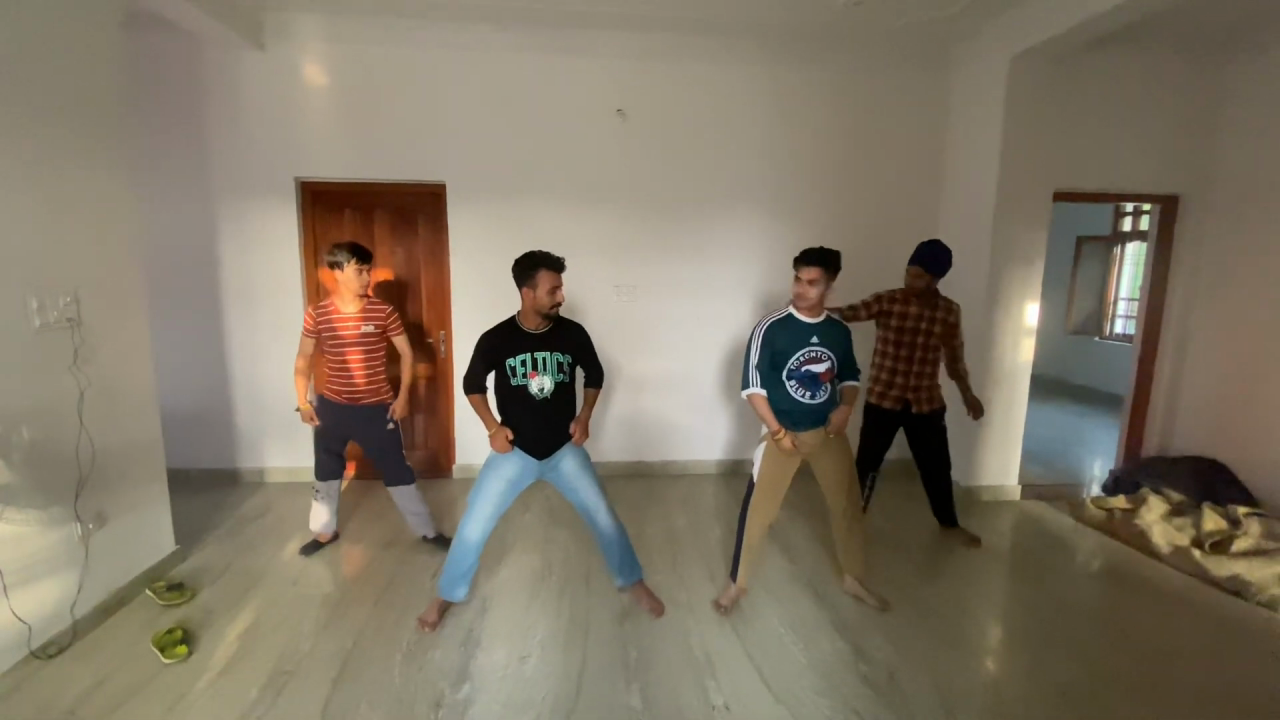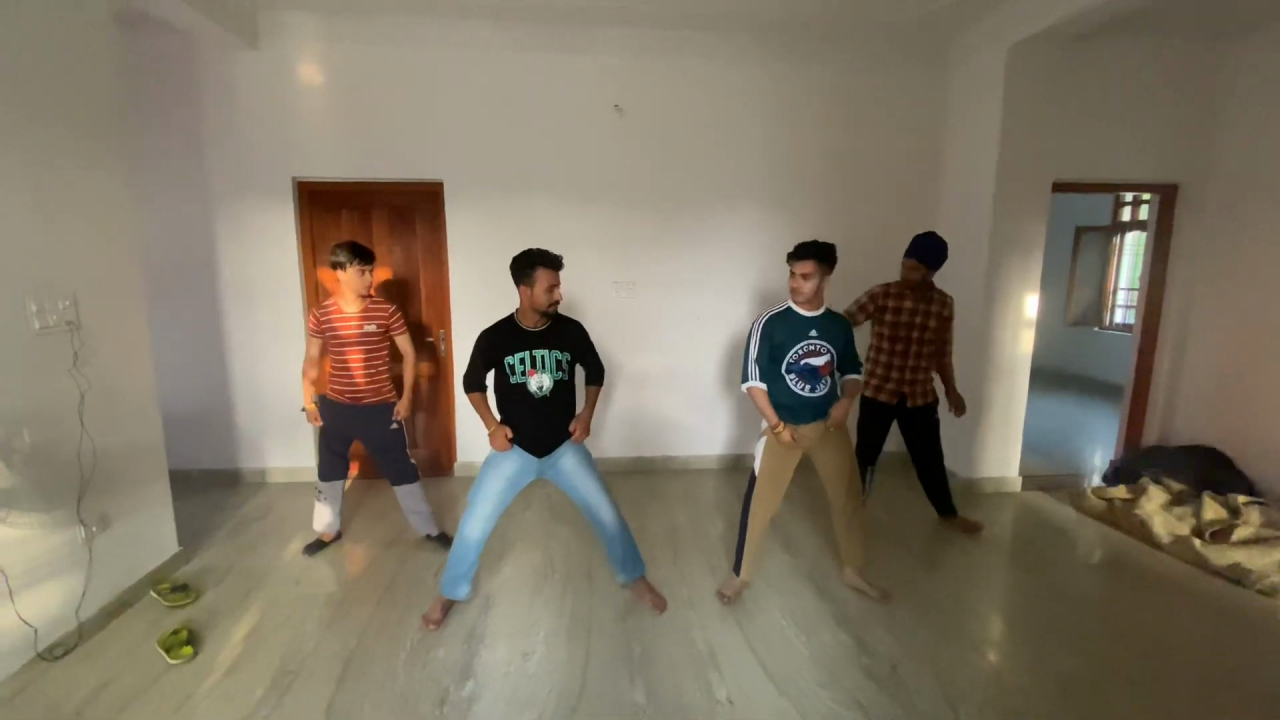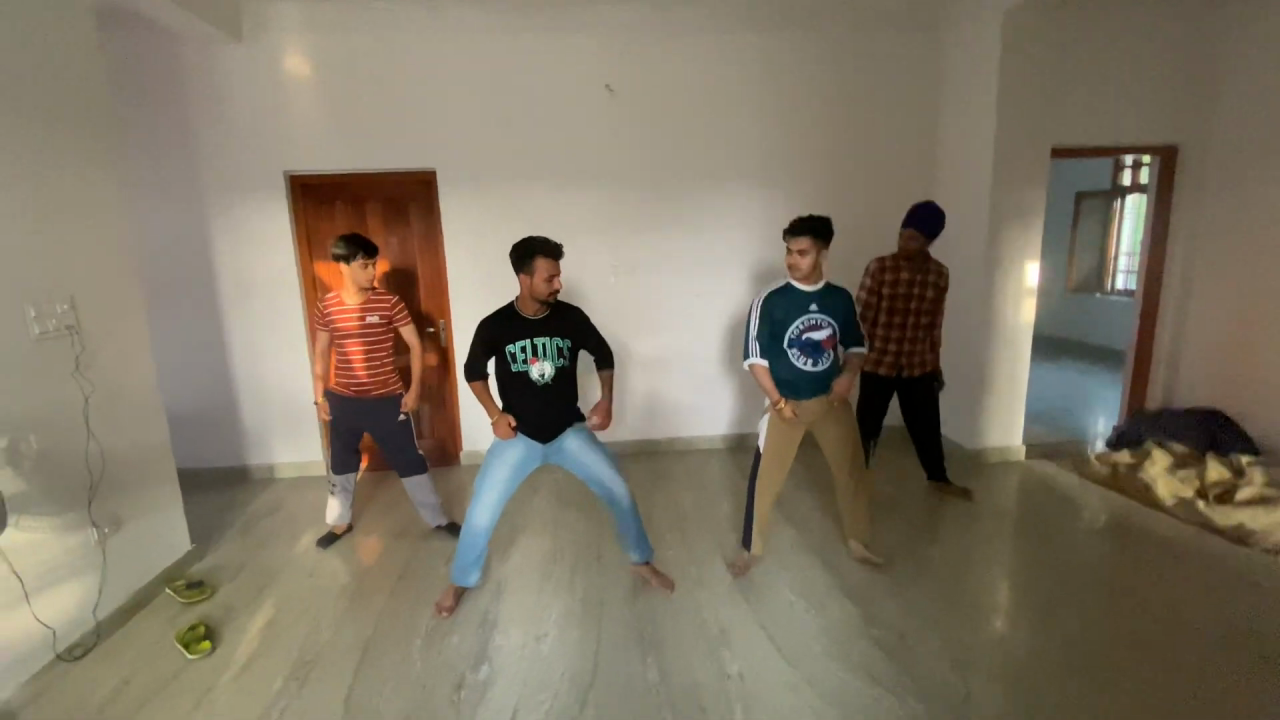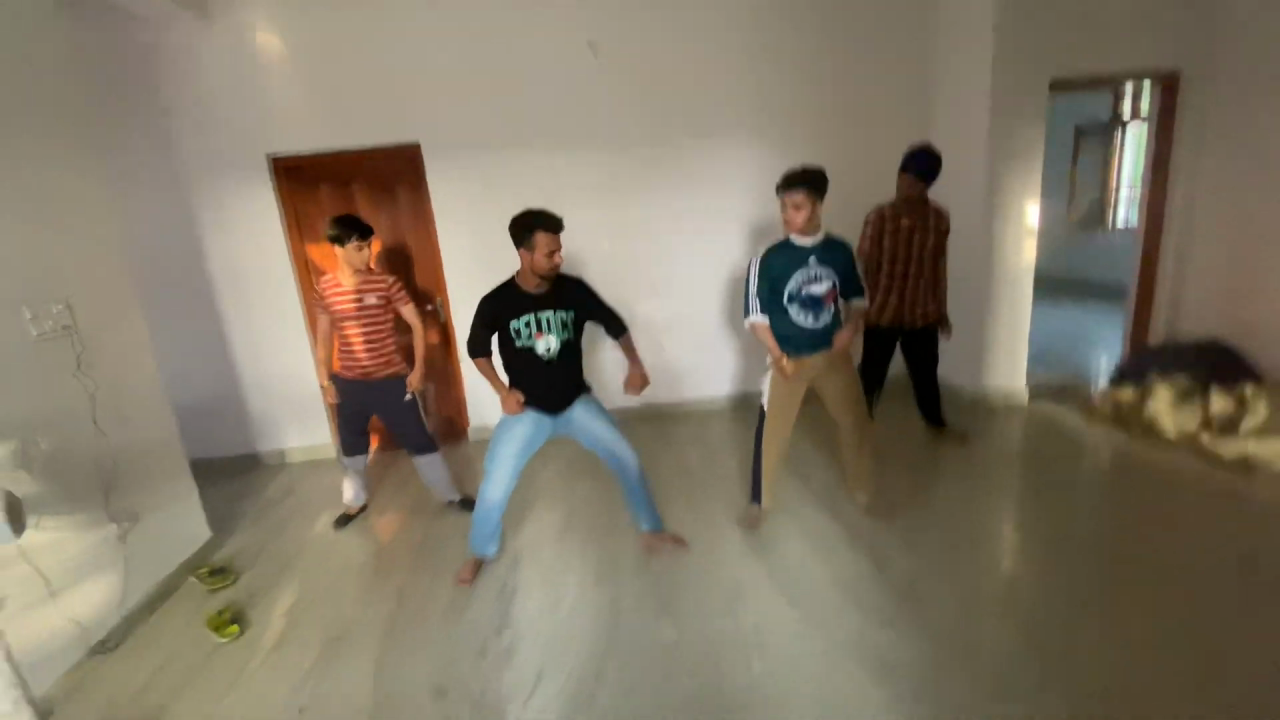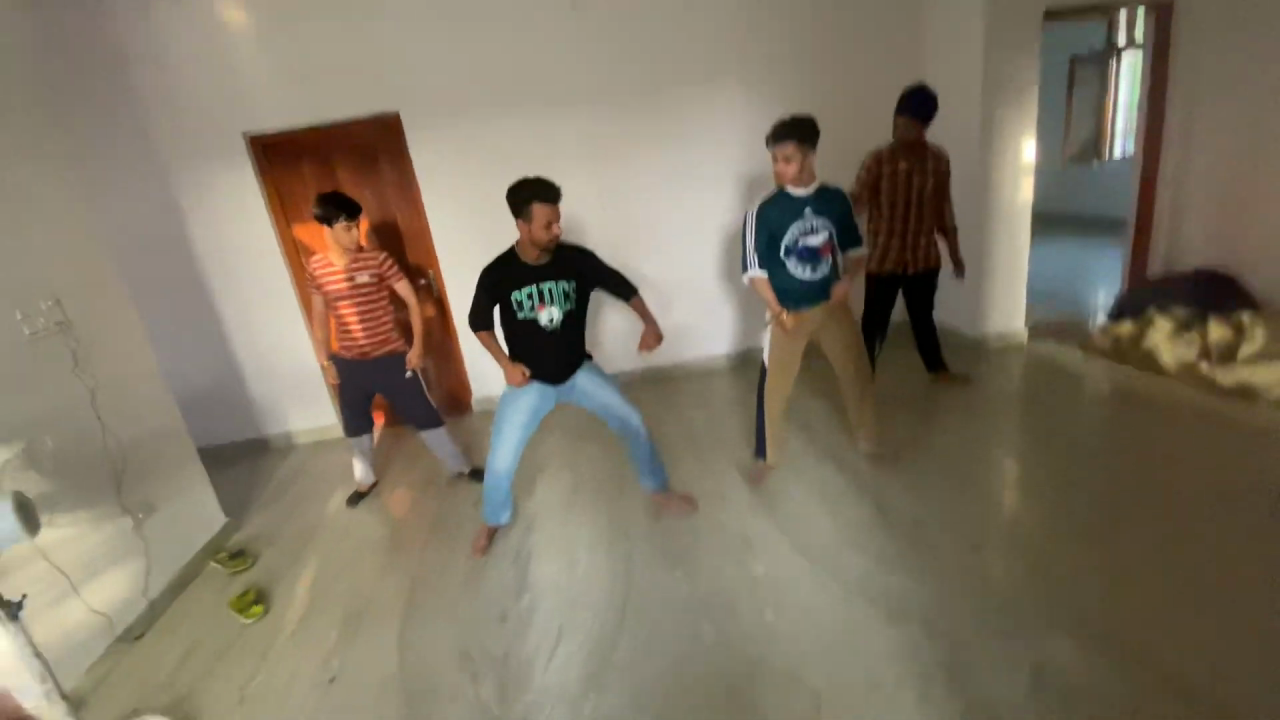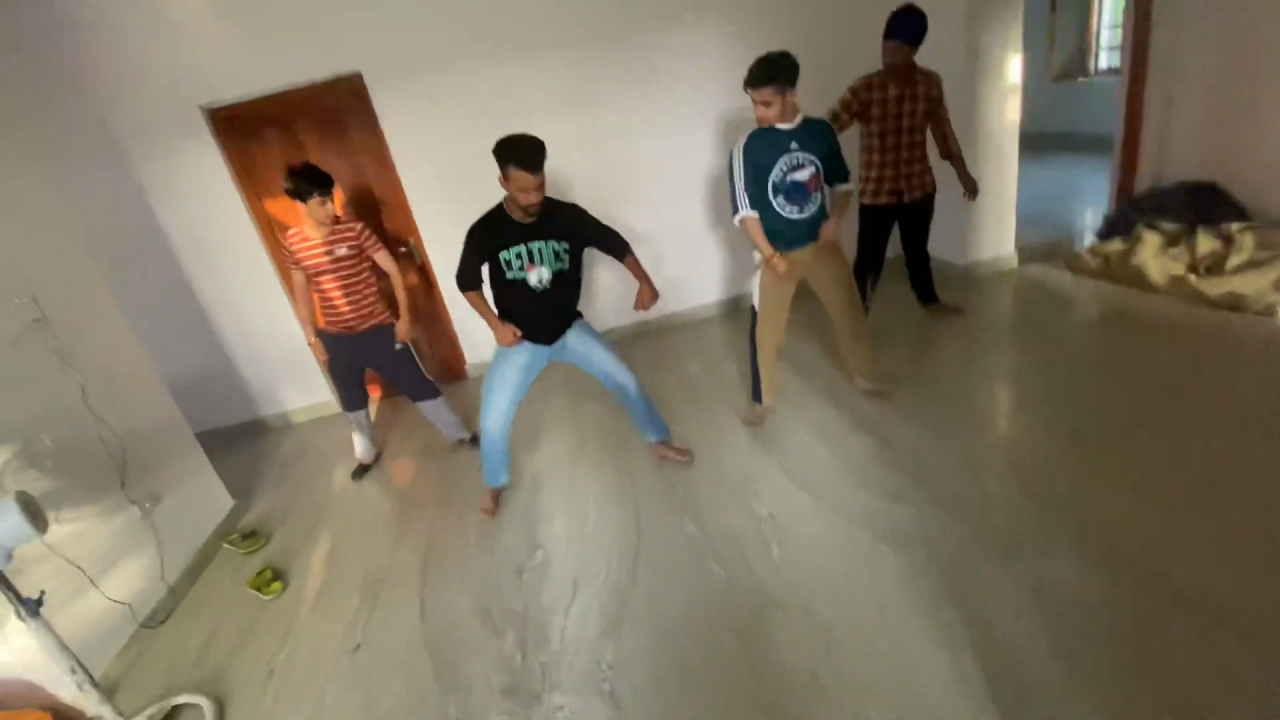
dt=0.1s
person 1, frame 1
left shoulder: (573, 334)
right shoulder: (496, 339)
left elbow: (594, 375)
right elbow: (473, 384)
left wrist: (584, 417)
right wrist: (493, 427)
left hip: (563, 449)
right hip: (514, 450)
left knee: (604, 520)
right knee: (473, 529)
left ankle: (633, 582)
right ankle: (445, 597)
person 1, frame 2
left shoulder: (570, 331)
right shoulder: (494, 338)
left elbow: (595, 373)
right elbow: (473, 383)
left wrist: (585, 415)
right wrist: (492, 425)
left hip: (563, 446)
right hip: (514, 448)
left knee: (605, 514)
right knee: (473, 528)
left ankle: (635, 579)
right ankle: (448, 595)
person 1, frame 3
left shoulder: (572, 317)
right shoulder: (495, 326)
left elbow: (604, 356)
right elbow: (474, 371)
left wrist: (606, 400)
right wrist: (495, 414)
left hip: (569, 430)
right hip: (519, 435)
left knee: (619, 492)
right knee: (480, 516)
left ankle: (642, 561)
right ankle: (460, 582)
person 1, frame 4
left shoulder: (574, 290)
right shoulder: (496, 302)
left elbow: (612, 322)
right elbow: (477, 348)
left wrist: (634, 363)
right wrist: (502, 390)
left hip: (575, 402)
right hip: (526, 409)
left knee: (626, 460)
right knee: (493, 491)
left ankle: (651, 530)
right ankle: (480, 553)
person 1, frame 5
left shoulder: (576, 259)
right shoulder: (497, 273)
left elbow: (621, 285)
right elbow: (479, 320)
left wrist: (649, 323)
right wrist: (505, 363)
left hip: (578, 370)
right hip: (530, 380)
left knee: (633, 424)
right knee: (501, 461)
left ankle: (659, 490)
right ankle: (493, 521)
person 1, frame 6
left shoulder: (567, 216)
right shoulder: (484, 231)
left elbow: (614, 243)
right elbow: (467, 281)
left wrist: (644, 281)
right wrist: (495, 323)
left hip: (569, 329)
right hip: (520, 340)
left knee: (627, 382)
right knee: (493, 423)
left ankle: (659, 442)
right ankle: (496, 485)
person 2, frame 1
left shoulder: (840, 332)
right shoulder: (770, 328)
left elbow: (850, 377)
right elbow: (753, 386)
left wrist: (845, 407)
right wrist: (778, 432)
left hip: (829, 432)
right hip: (783, 433)
left knee: (847, 505)
right knee: (757, 508)
left ankle: (852, 579)
right ankle: (736, 583)
person 2, frame 2
left shoulder: (839, 325)
right shoulder: (770, 323)
left elbow: (852, 372)
right elbow: (753, 380)
left wrist: (846, 401)
right wrist: (775, 425)
left hip: (829, 426)
right hip: (783, 427)
left knee: (848, 497)
right knee: (760, 501)
left ankle: (852, 571)
right ankle: (740, 574)
person 2, frame 3
left shoulder: (841, 299)
right shoulder: (770, 301)
left elbow: (855, 345)
right elbow: (755, 356)
left wrist: (849, 375)
right wrist: (777, 402)
left hip: (831, 401)
right hip: (786, 403)
left knee: (851, 472)
right knee: (765, 478)
left ankle: (857, 542)
right ankle: (750, 549)
person 2, frame 4
left shoulder: (840, 251)
right shoulder: (769, 259)
left elbow: (856, 298)
right elbow: (755, 314)
left wrist: (849, 329)
right wrist: (779, 358)
left hip: (832, 355)
right hip: (788, 359)
left knee: (855, 422)
right knee: (772, 432)
left ankle: (861, 491)
right ankle: (760, 502)
person 2, frame 5
left shoulder: (836, 200)
right shoulder: (765, 210)
left elbow: (854, 247)
right elbow: (754, 268)
left wrist: (847, 279)
right wrist: (779, 313)
left hip: (831, 307)
right hip: (788, 313)
left knee: (856, 373)
right knee: (773, 387)
left ankle: (865, 439)
right ankle: (765, 457)
person 2, frame 6
left shoulder: (820, 132)
right shoulder: (747, 147)
left elbow: (841, 181)
right elbow: (744, 209)
left wrist: (835, 218)
right wrist: (771, 256)
left hip: (820, 244)
right hip: (776, 253)
left knee: (848, 310)
right knee: (766, 328)
left ankle: (861, 375)
right ankle: (762, 398)
person 3, frame 1
left shoulder: (383, 312)
right shoulder: (317, 314)
left elbow: (406, 353)
right elbow: (303, 359)
left wrist: (403, 396)
right wrist: (303, 402)
left hip: (377, 408)
right hip: (332, 407)
left knee: (397, 473)
right knee: (326, 472)
left ankle: (427, 530)
right ankle: (324, 531)
person 3, frame 2
left shoulder: (386, 311)
right shoulder: (321, 314)
left elbow: (409, 354)
right elbow: (312, 360)
left wrist: (406, 397)
right wrist: (309, 402)
left hip: (380, 408)
right hip: (335, 407)
left knee: (402, 471)
right knee: (329, 473)
left ankle: (428, 528)
right ankle: (328, 530)
person 3, frame 3
left shoulder: (389, 302)
right shoulder: (325, 307)
left elbow: (415, 345)
right elbow: (321, 353)
left wrist: (414, 389)
right wrist: (320, 396)
left hip: (387, 400)
right hip: (343, 400)
left knee: (410, 462)
right knee: (341, 466)
left ankle: (438, 518)
right ankle: (339, 523)
person 3, frame 4
left shoulder: (385, 283)
right shoulder: (324, 288)
left elbow: (416, 325)
right elbow: (323, 336)
left wrist: (419, 368)
right wrist: (325, 380)
left hip: (391, 380)
right hip: (349, 384)
left knee: (420, 440)
right knee: (352, 448)
left ankle: (452, 494)
right ankle: (355, 503)
person 3, frame 5
left shoulder: (377, 260)
right shoulder: (315, 268)
left elbow: (412, 300)
right elbow: (319, 316)
left wrist: (417, 345)
right wrist: (325, 360)
left hip: (391, 358)
right hip: (349, 363)
left knee: (424, 416)
right knee: (356, 427)
left ankle: (460, 466)
right ankle: (365, 480)
person 3, frame 6
left shoulder: (354, 230)
right shoulder: (291, 244)
left elbow: (393, 272)
right elbow: (301, 293)
left wrist: (405, 317)
right wrist: (313, 338)
left hip: (378, 330)
right hip: (336, 339)
left knee: (420, 386)
right knee: (353, 404)
left ankle: (462, 433)
right ankle: (367, 455)
person 4, frame 1
left shoulder: (950, 311)
right shoulder: (886, 301)
left elbow: (953, 356)
right elbow: (849, 312)
left wrist: (968, 395)
left hip: (925, 401)
right hip: (883, 399)
left knee: (936, 465)
right knee: (868, 462)
left ankle: (949, 522)
person 4, frame 2
left shoulder: (944, 304)
right shoulder: (881, 295)
left elbow: (942, 352)
right elbow: (848, 318)
left wrist: (951, 390)
left hip: (920, 394)
right hip: (878, 391)
left knee: (930, 457)
right knee: (866, 454)
left ankle: (948, 513)
person 4, frame 3
left shoulder: (940, 274)
right shoulder: (879, 268)
left elbow: (935, 323)
right elbow: (862, 314)
left wrist: (937, 364)
left hip: (919, 365)
right hip: (878, 364)
left knee: (927, 426)
right knee: (868, 428)
left ankle: (939, 479)
person 4, frame 4
left shoulder: (940, 219)
right shoulder: (880, 217)
left elbow: (938, 266)
right elbow: (866, 264)
left wrist: (942, 310)
left hip: (923, 313)
right hip: (882, 313)
left knee: (926, 373)
right knee: (872, 376)
left ankle: (936, 423)
person 4, frame 5
left shoulder: (939, 161)
right shoulder: (877, 161)
left elbow: (943, 209)
right elbow: (857, 203)
left wrist: (954, 250)
left hip: (924, 258)
right hip: (883, 260)
left knee: (923, 318)
right knee: (874, 325)
left ankle: (937, 368)
person 4, frame 6
left shoulder: (931, 83)
right shoulder: (864, 88)
left elbow: (943, 132)
right elbow: (834, 124)
left wrist: (962, 172)
left hip: (920, 187)
right hip: (877, 189)
left knee: (918, 250)
right knee: (869, 257)
left ankle: (930, 300)
